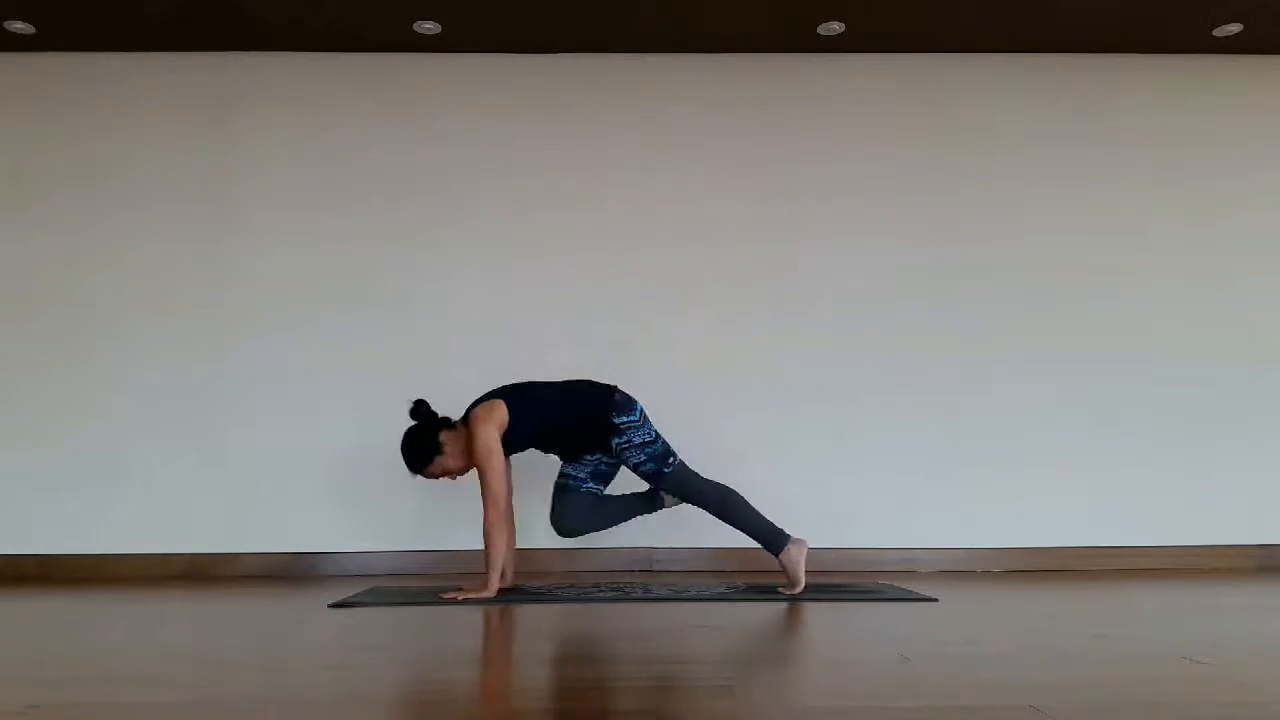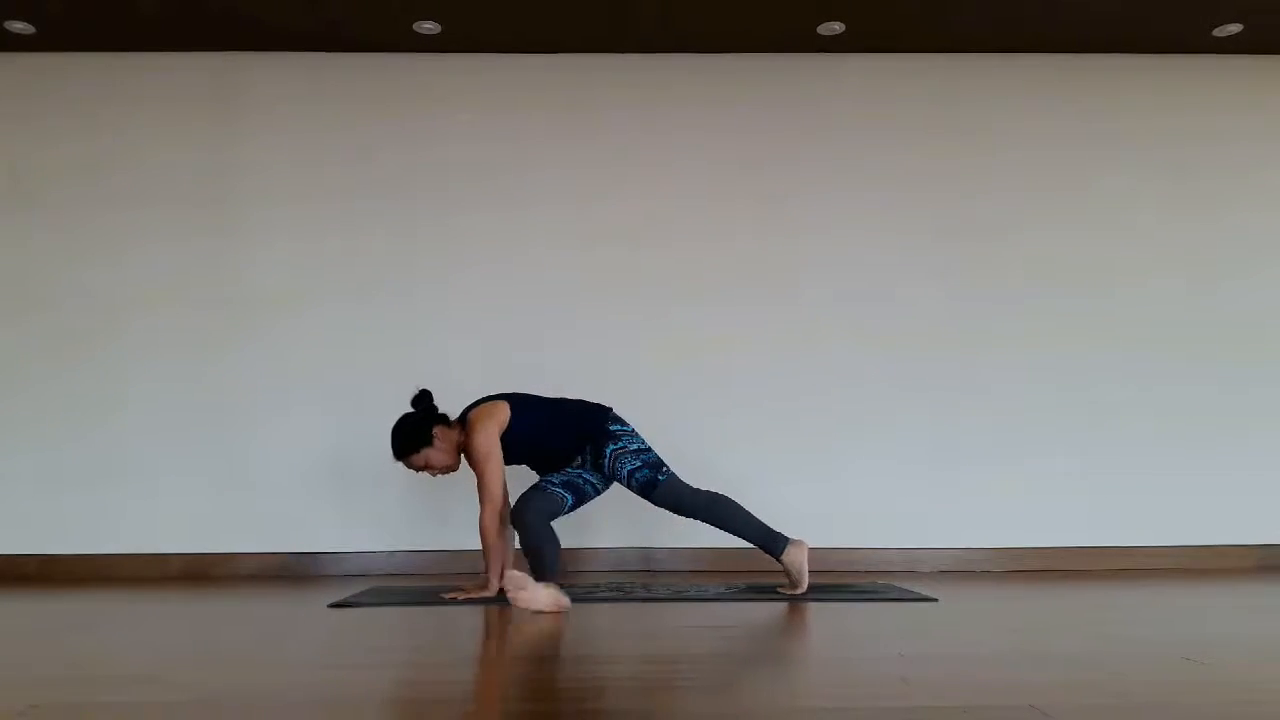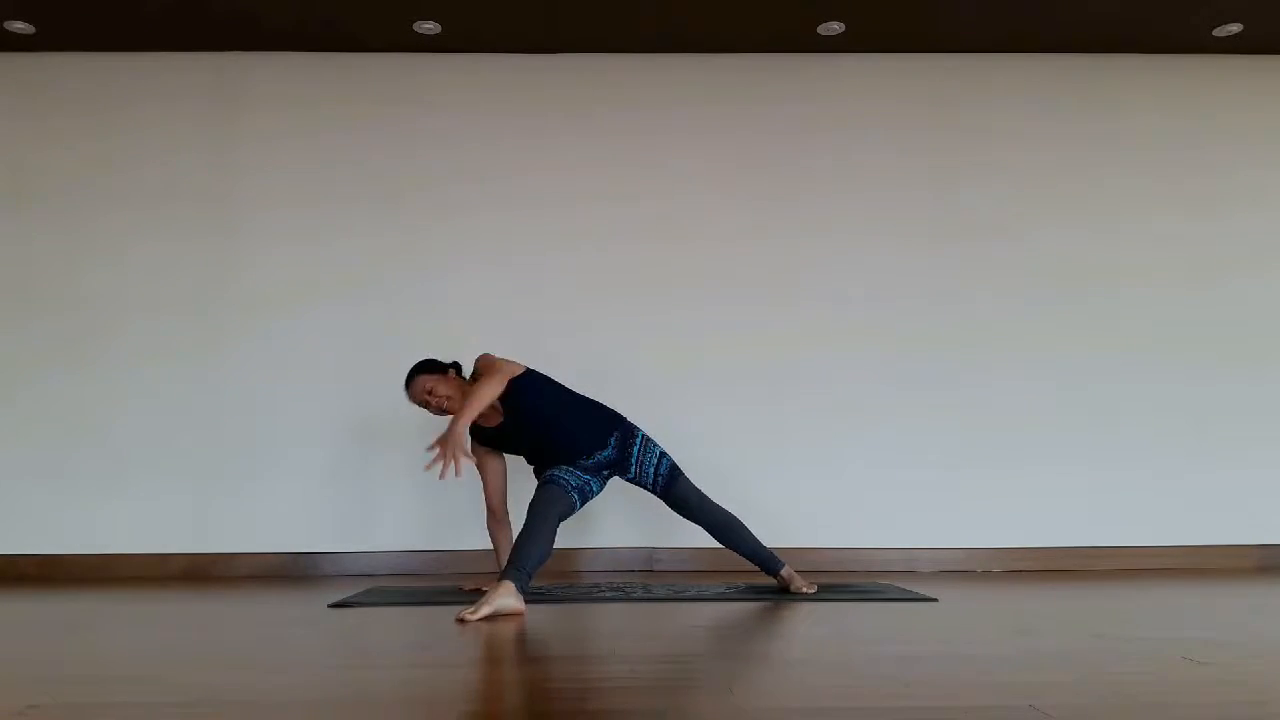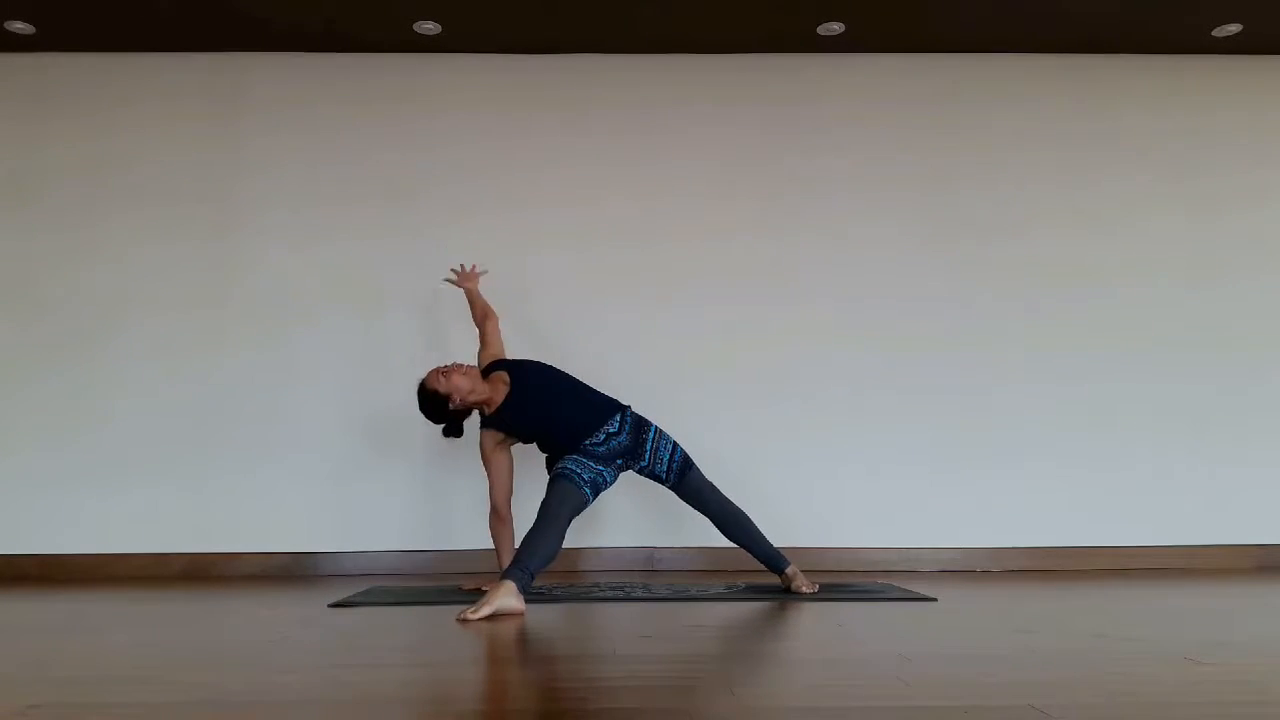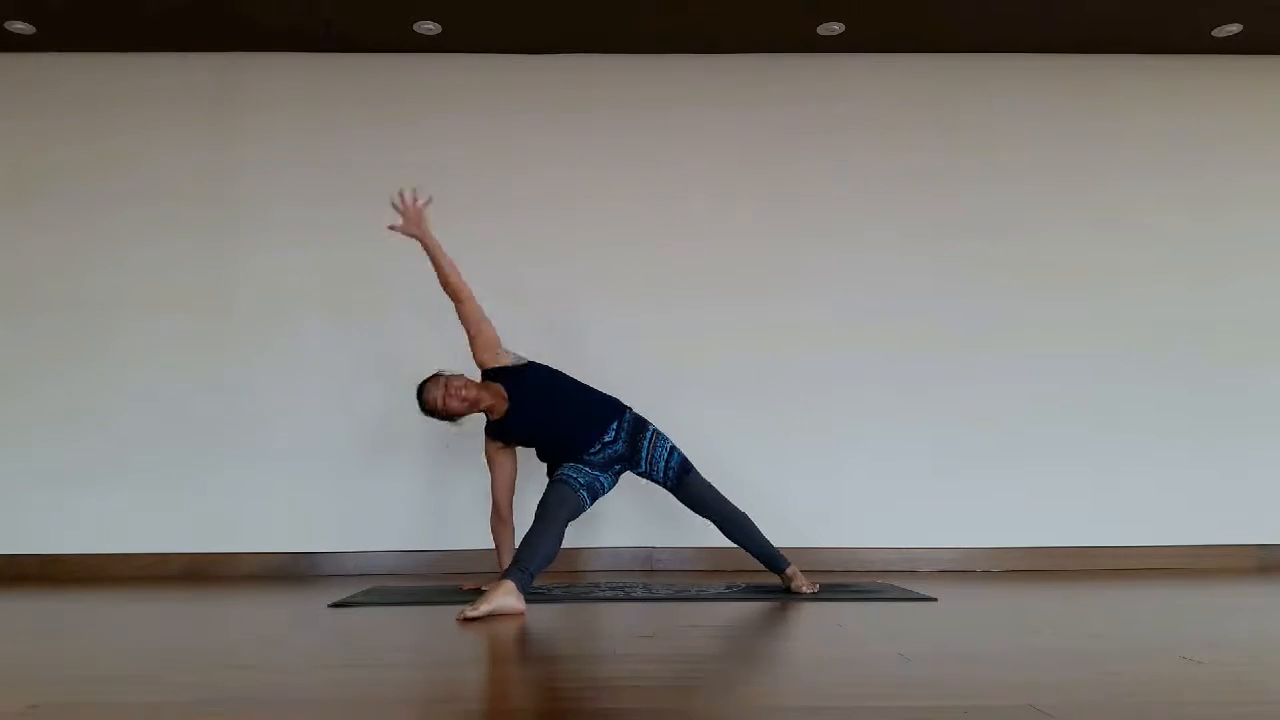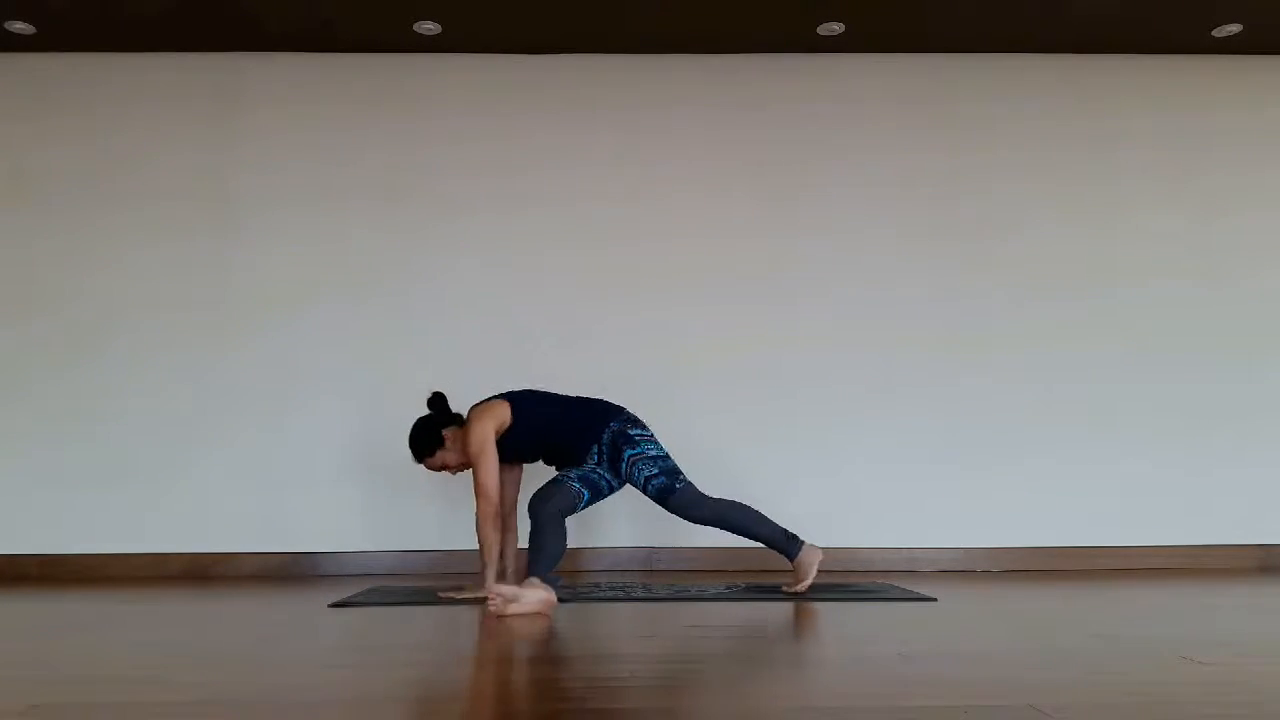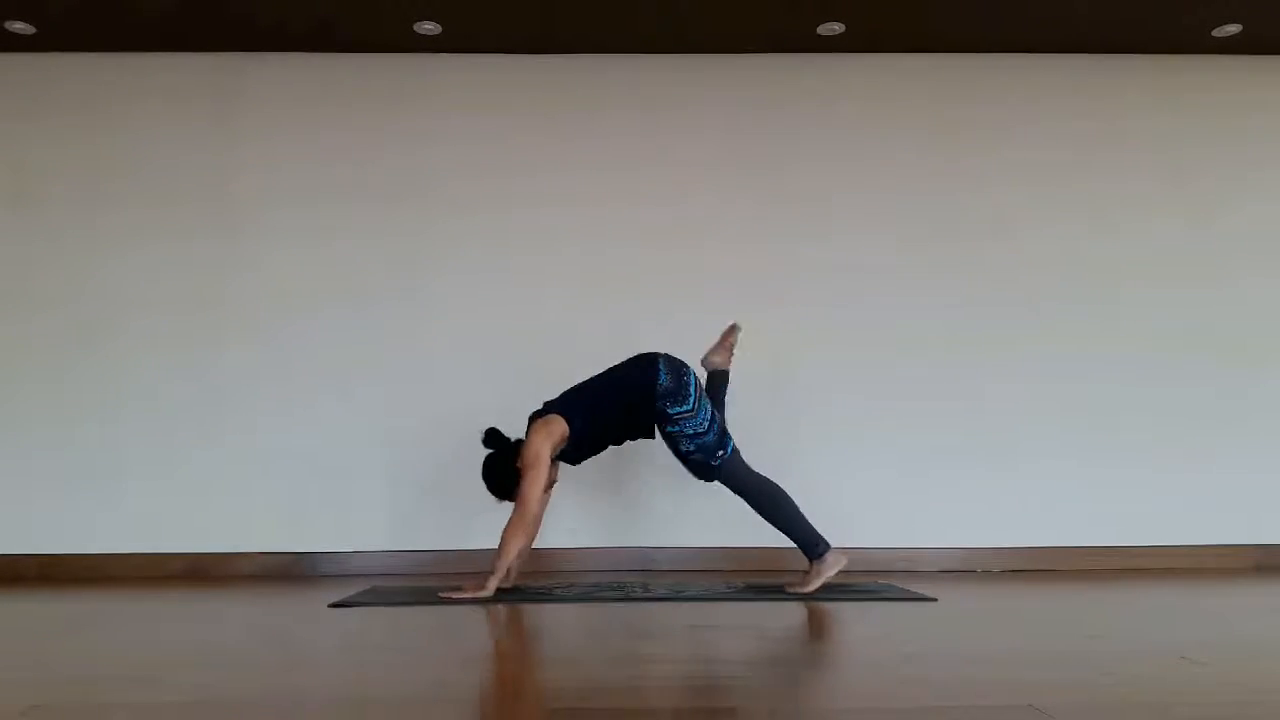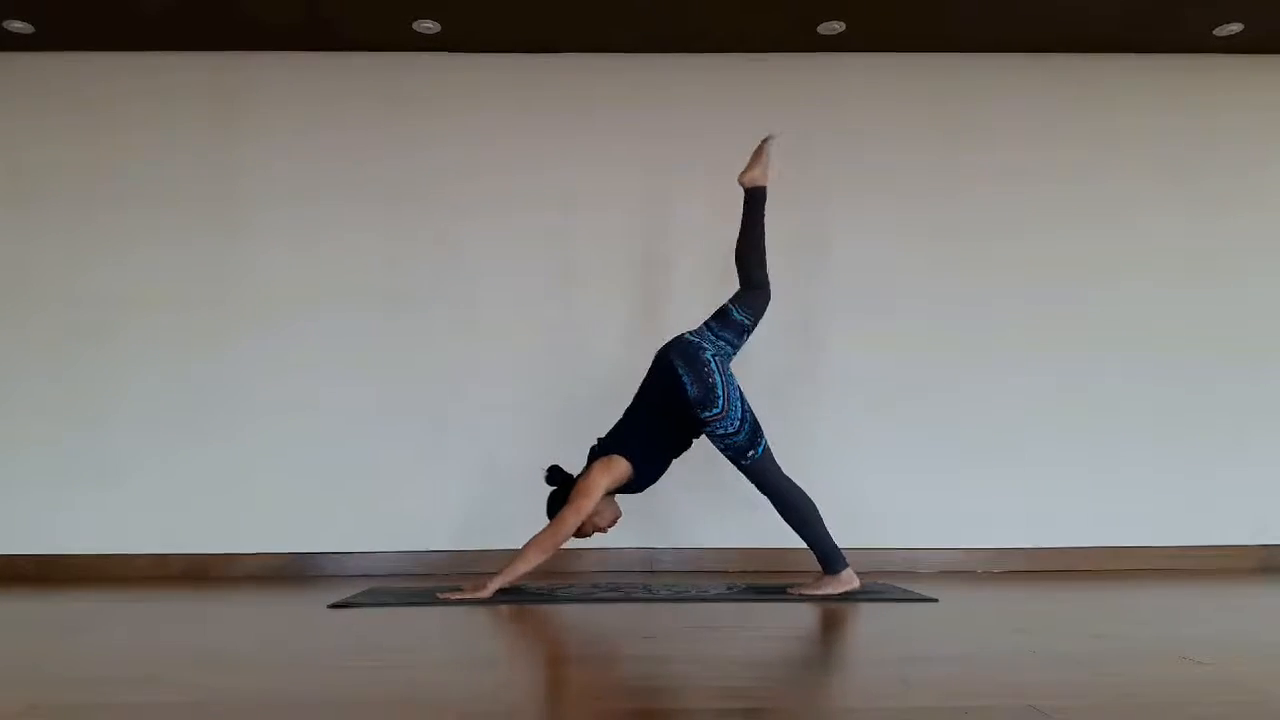
dt=0.3s
person 1, frame 1
left shoulder: (481, 426)
right shoulder: (479, 429)
left elbow: (497, 509)
right elbow: (501, 508)
left wrist: (492, 583)
right wrist: (505, 571)
left hip: (612, 415)
right hip: (588, 442)
left knee: (690, 485)
right knee: (567, 521)
left ankle: (786, 547)
right ankle: (659, 495)
person 1, frame 2
left shoulder: (479, 426)
right shoulder: (472, 444)
left elbow: (491, 511)
right elbow: (499, 514)
left wrist: (491, 583)
right wrist: (503, 575)
left hip: (602, 436)
right hip: (573, 465)
left knee: (682, 497)
right knee: (528, 513)
left ankle: (786, 549)
person 1, frame 3
left shoulder: (489, 371)
right shoulder: (484, 438)
left elbow: (490, 381)
right elbow: (496, 501)
left wrist: (457, 427)
right wrist: (506, 569)
left hip: (612, 435)
right hip: (571, 465)
left knee: (693, 503)
right knee: (543, 509)
left ankle: (779, 569)
right ankle: (509, 588)
person 1, frame 4
left shoulder: (492, 369)
right shoulder: (493, 434)
left elbow: (487, 318)
right elbow: (500, 510)
right wrist: (506, 576)
left hip: (624, 427)
right hip: (583, 458)
left knee: (706, 497)
right knee: (554, 511)
left ankle: (785, 569)
right ankle: (508, 591)
person 1, frame 5
left shoulder: (498, 370)
right shoulder: (497, 442)
left elbow: (461, 299)
right elbow: (500, 507)
left wrist: (427, 238)
right wrist: (504, 569)
left hip: (625, 432)
right hip: (585, 466)
left knee: (706, 502)
right knee: (550, 518)
left ankle: (784, 569)
right ankle: (510, 589)
person 1, frame 6
left shoulder: (480, 422)
right shoulder: (501, 448)
left elbow: (487, 503)
right elbow: (504, 512)
left wrist: (489, 583)
right wrist: (503, 579)
left hip: (615, 435)
right hip: (587, 463)
left knee: (693, 504)
right knee: (544, 506)
left ankle: (798, 550)
person 1, frame 7
left shoulder: (540, 441)
right shoulder: (542, 441)
left elbow: (524, 518)
right elbow: (527, 513)
left wrist: (491, 582)
right wrist: (504, 570)
left hip: (661, 385)
right hip: (656, 385)
left knee: (736, 474)
right knee: (713, 464)
left ankle: (823, 553)
right ankle: (716, 368)
person 1, frame 8
left shoulder: (597, 479)
right shoulder: (599, 474)
left elbow: (553, 537)
right elbow: (553, 536)
left wrist: (492, 585)
right wrist: (496, 580)
left hip: (697, 378)
right hip: (686, 362)
left knee: (769, 479)
right knee: (755, 293)
left ankle: (838, 571)
right ankle: (753, 186)
